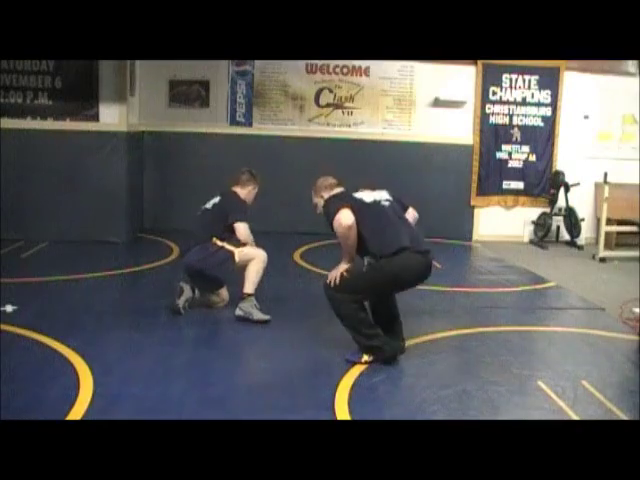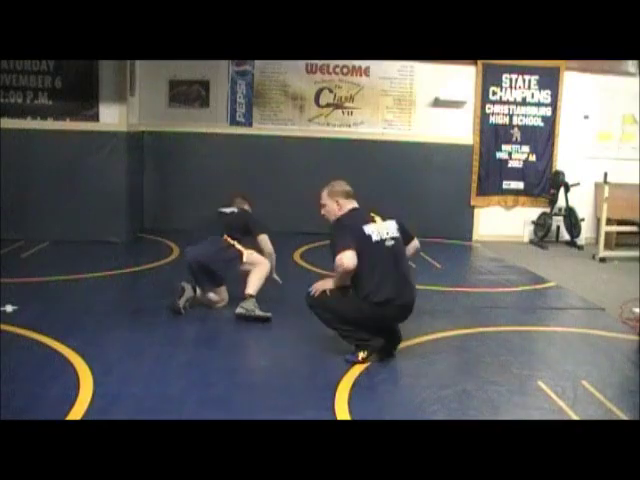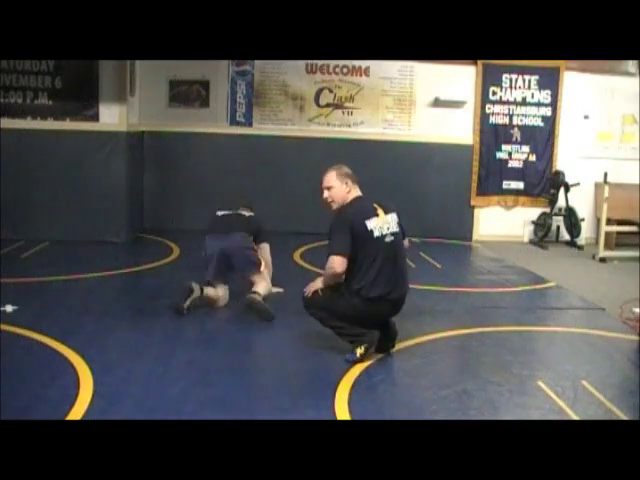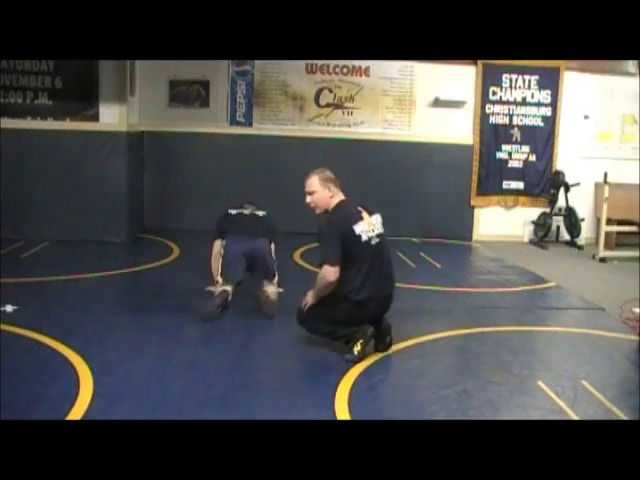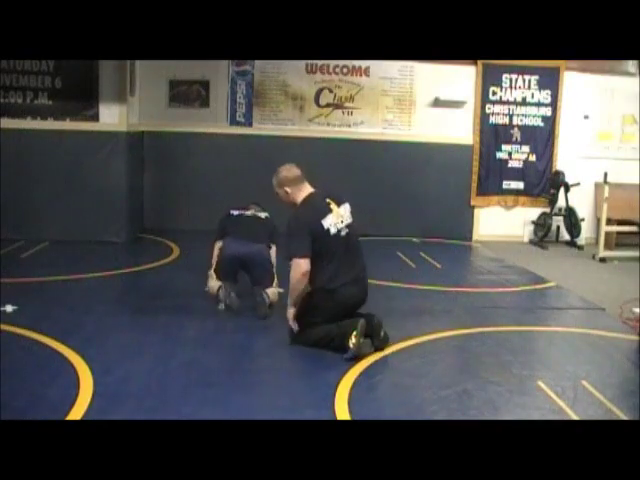
dt=0.3s
person 1, frame 1
left shoulder: (333, 202)
right shoulder: (377, 194)
left elbow: (346, 222)
right elbow: (412, 215)
left wrist: (347, 261)
left hip: (394, 261)
right hip: (422, 259)
left knee: (337, 289)
right knee: (378, 285)
left ankle: (375, 348)
right ankle: (393, 341)
person 1, frame 2
left shoulder: (342, 225)
right shoulder: (386, 219)
left elbow: (348, 264)
right elbow: (414, 244)
left wrist: (335, 282)
left hip: (378, 305)
right hip: (405, 304)
left knee: (317, 297)
left ankle: (366, 343)
right ankle: (389, 336)
person 1, frame 3
left shoulder: (344, 216)
right shoulder: (386, 210)
left elbow: (337, 267)
right elbow: (404, 244)
left wrist: (322, 282)
left hip: (370, 300)
right hip: (396, 299)
left knee: (312, 297)
left ankle: (363, 337)
right ankle: (383, 330)
person 1, frame 4
left shoulder: (331, 223)
right shoulder: (368, 211)
left elbow: (330, 276)
left wrist: (314, 295)
left hip: (360, 302)
right hip: (384, 299)
left knee: (306, 314)
left ankle: (357, 334)
right ankle: (377, 327)
person 1, frame 5
left shoulder: (300, 218)
right shoulder: (337, 201)
left elbow: (302, 269)
left wrist: (292, 306)
left hip: (333, 292)
right hip: (359, 287)
left knee: (300, 332)
right knee: (333, 318)
left ankle: (349, 332)
right ankle: (368, 324)
person 2, frame 1
left shoulder: (218, 201)
right shoulder: (236, 202)
right elbow: (244, 237)
right wrist: (252, 248)
left hip: (192, 260)
right hip: (206, 253)
left knee: (221, 299)
right knee: (260, 256)
left ankle: (190, 293)
right ankle: (247, 303)
person 2, frame 2
left shoulder: (219, 214)
right shoulder: (248, 216)
right elbow: (268, 249)
right wrist: (272, 272)
left hip: (192, 254)
right hip: (215, 246)
left knee: (221, 299)
right knee: (263, 264)
left ankle: (192, 292)
right ankle: (248, 304)
person 2, frame 3
left shoulder: (217, 216)
right shoulder: (254, 219)
right elbow: (266, 257)
right wrist: (268, 284)
left hip: (212, 243)
right hip: (240, 242)
left knee: (220, 298)
right knee: (264, 282)
left ankle: (198, 291)
right ankle: (256, 296)
person 2, frame 4
left shoulder: (226, 216)
right shoulder: (265, 218)
left elbow: (216, 253)
right elbow: (271, 252)
left wrist: (217, 283)
right wrist: (273, 283)
left hip: (233, 244)
right hip: (261, 246)
right knee: (271, 288)
left ankle: (222, 294)
right ankle: (266, 294)
person 2, frame 5
left shoulder: (228, 216)
right shoulder: (268, 220)
left elbow: (217, 250)
right elbow: (271, 256)
right wrist: (273, 283)
left hip: (230, 248)
right hip: (259, 250)
left knee: (213, 283)
right knee: (272, 292)
left ankle: (223, 290)
right ankle: (264, 296)
